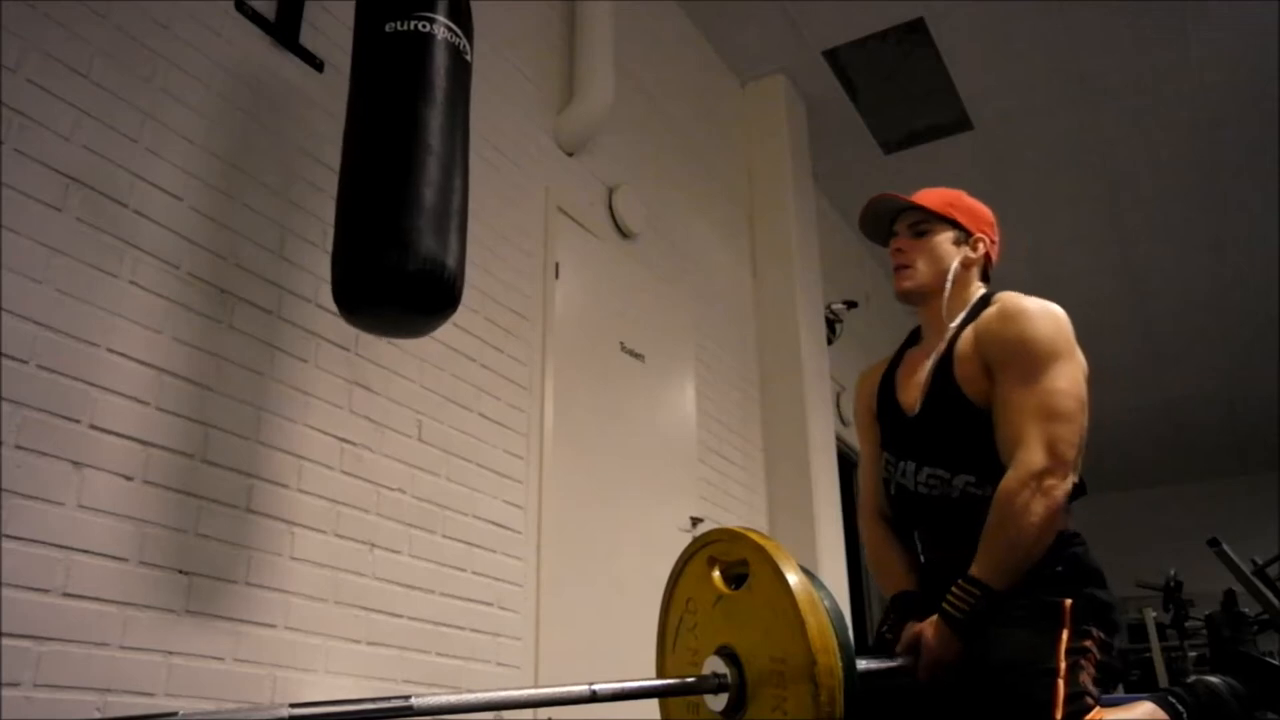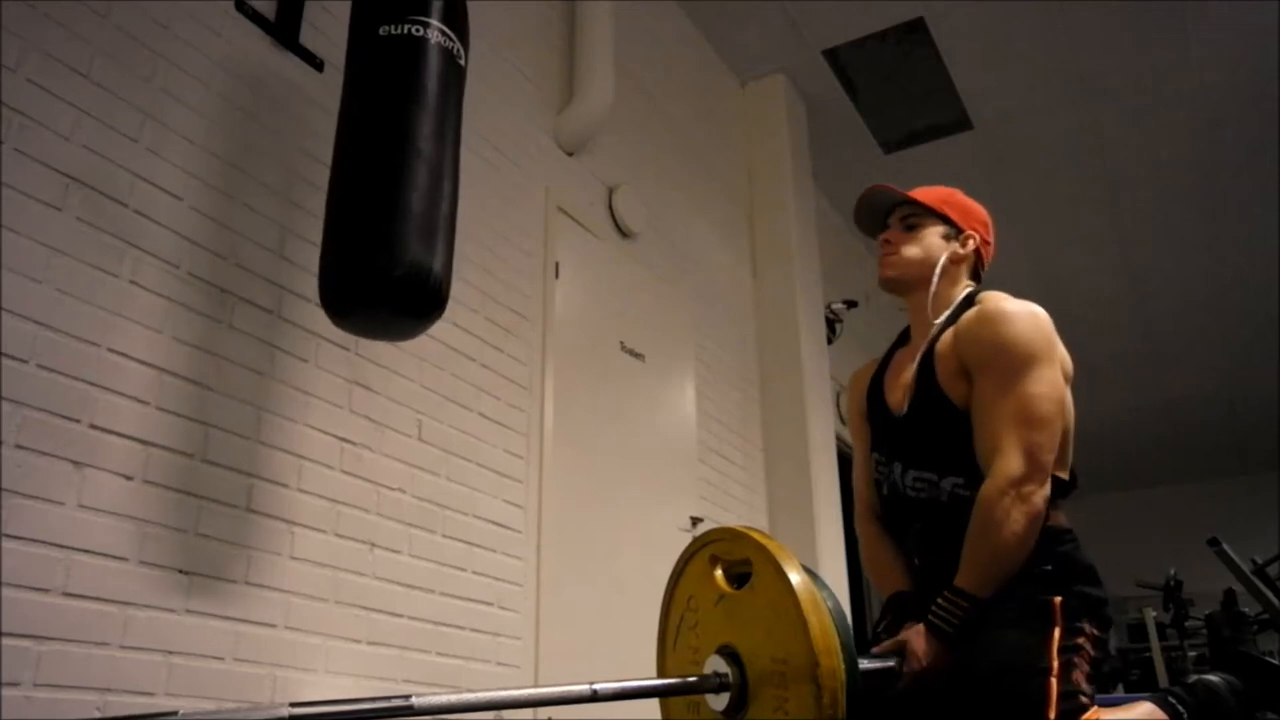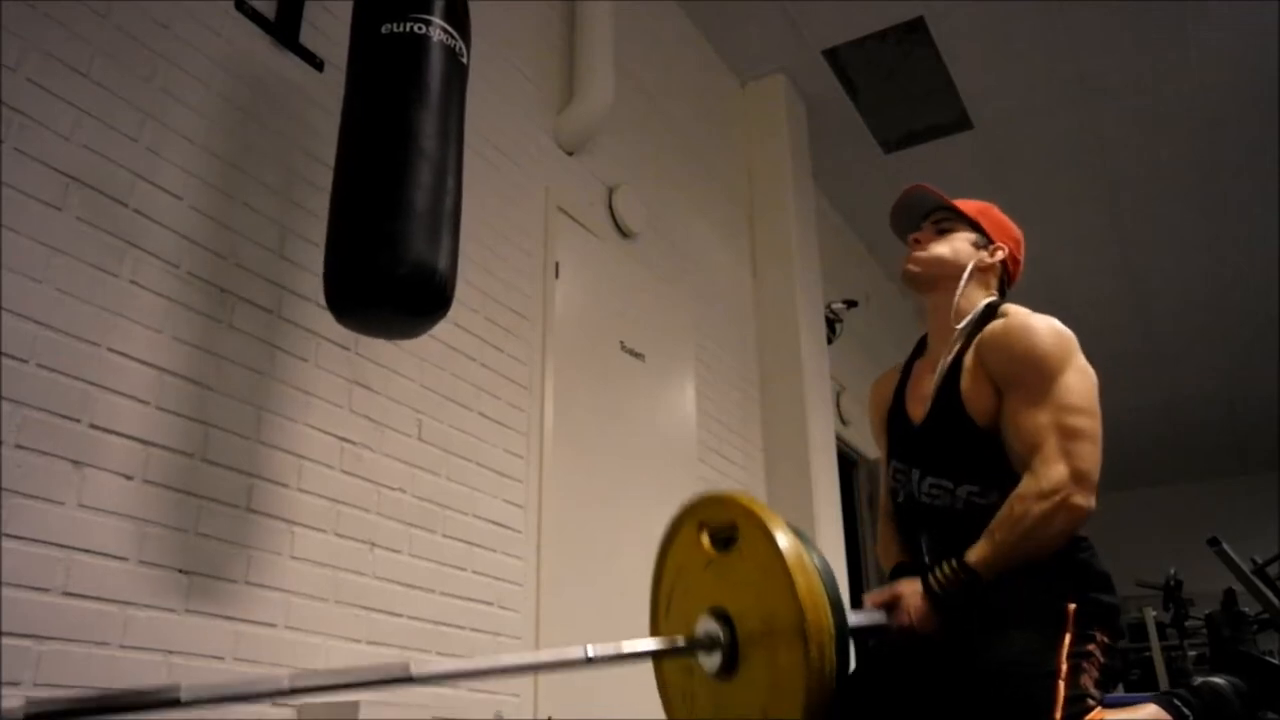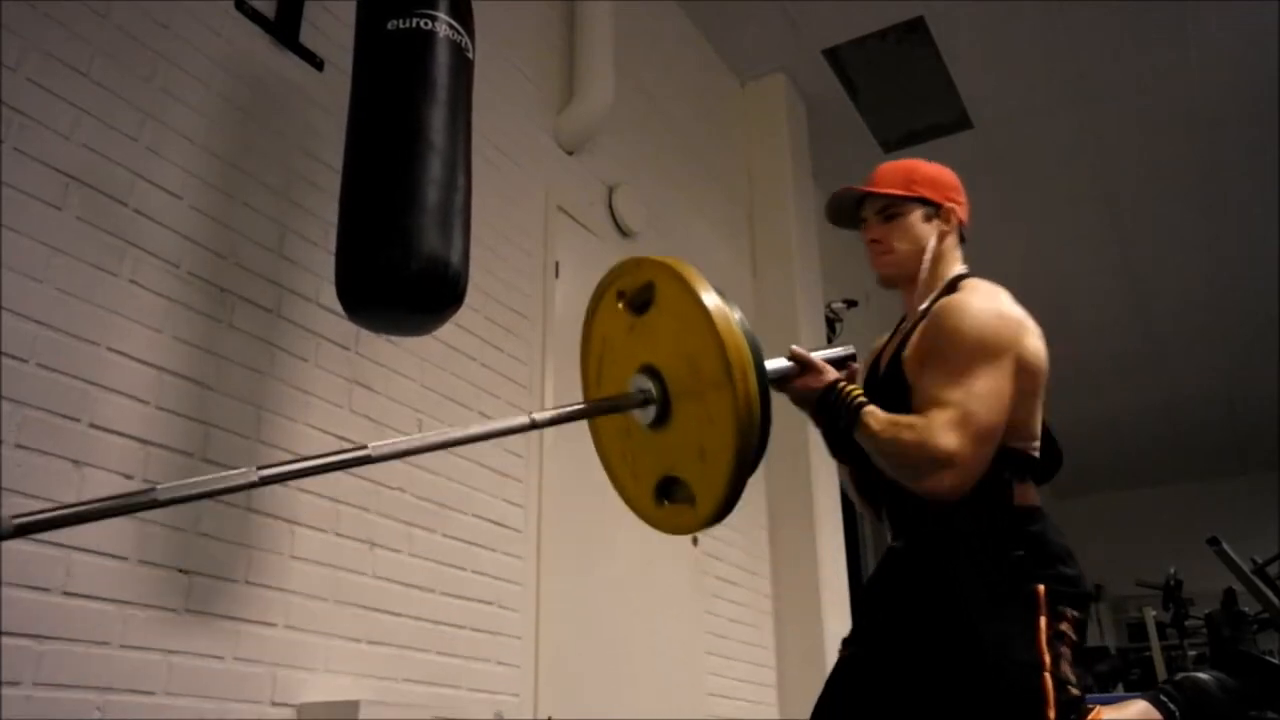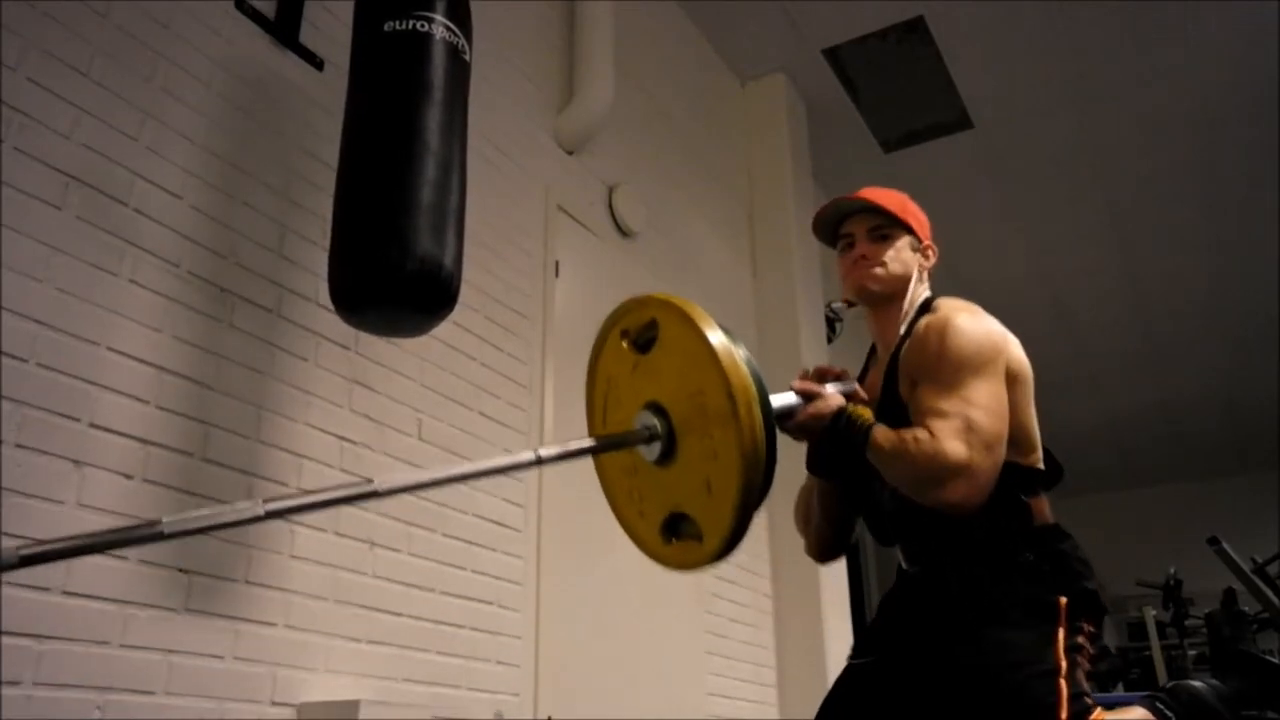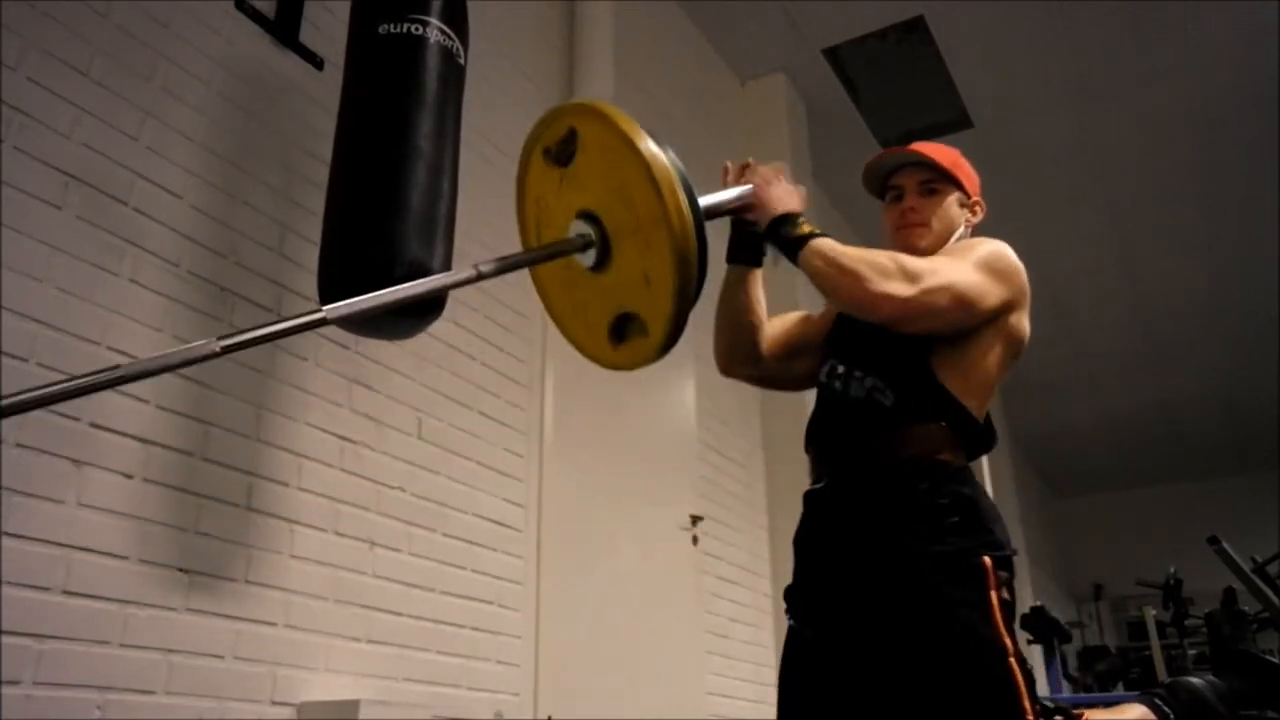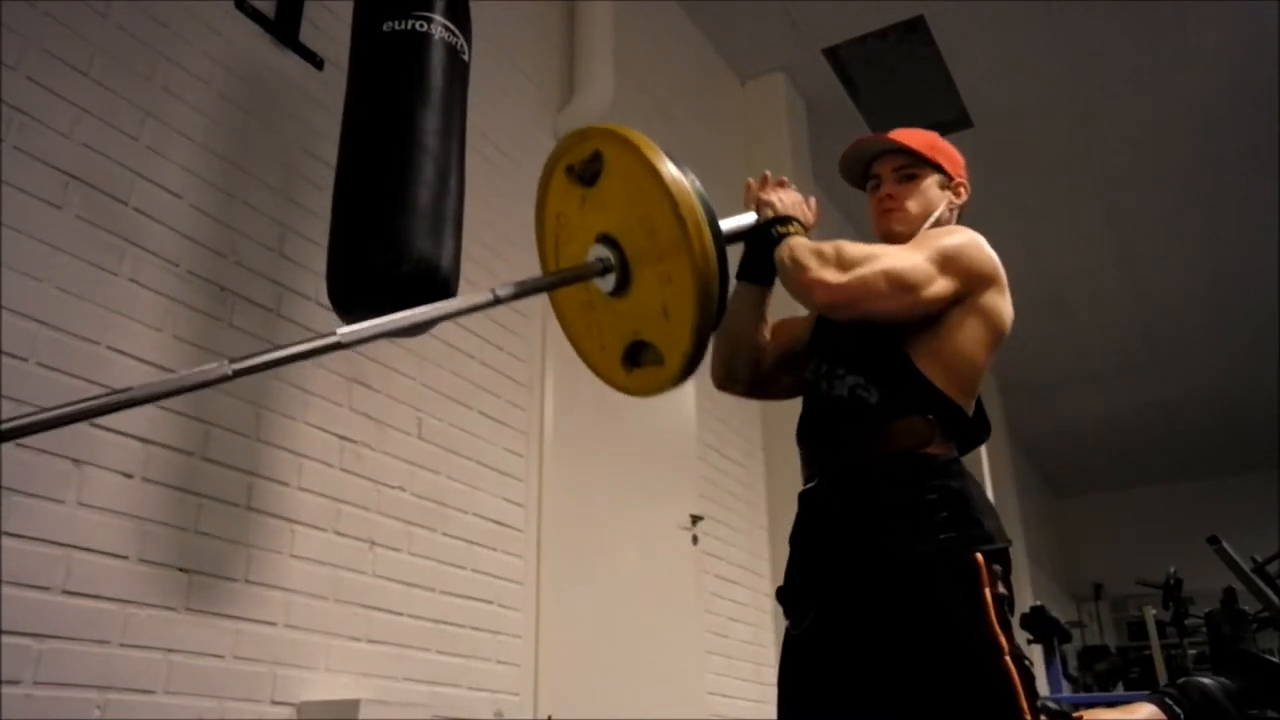
dt=0.5s
person 1, frame 1
left shoulder: (1020, 325)
right shoulder: (878, 384)
left elbow: (1043, 479)
right elbow: (876, 512)
left wrist: (960, 612)
right wrist: (909, 609)
left hip: (1034, 594)
right hip: (933, 599)
person 1, frame 2
left shoulder: (1002, 326)
right shoulder: (870, 384)
left elbow: (1020, 487)
right elbow: (871, 513)
left wrist: (947, 622)
right wrist: (906, 612)
left hip: (1029, 592)
right hip: (931, 601)
person 1, frame 3
left shoulder: (1022, 340)
right shoulder: (889, 390)
left elbow: (1065, 490)
left wrist: (943, 588)
right wrist: (906, 581)
left hip: (1041, 598)
right hip: (948, 599)
person 1, frame 4
left shoulder: (973, 314)
right shoulder: (894, 343)
left elbow: (942, 467)
right elbow: (878, 494)
left wrist: (843, 405)
right wrist: (836, 406)
left hip: (1007, 576)
right hip: (917, 578)
person 1, frame 5
left shoulder: (953, 333)
right shoulder: (861, 385)
left elbow: (958, 478)
right elbow: (823, 543)
left wrist: (851, 428)
right wrist: (825, 446)
left hip: (1023, 589)
right hip: (927, 598)
person 1, frame 6
left shoulder: (989, 266)
right shoulder: (854, 309)
left elbow: (897, 294)
right elbow: (742, 357)
left wrist: (795, 229)
right wrist: (748, 243)
left hip: (931, 530)
right hip: (832, 537)
person 1, frame 7
left shoulder: (961, 255)
right shoulder: (836, 314)
left elbow: (831, 281)
right elbow: (737, 373)
left wrist: (785, 229)
right wrist: (759, 255)
left hip: (927, 531)
right hip: (829, 539)
